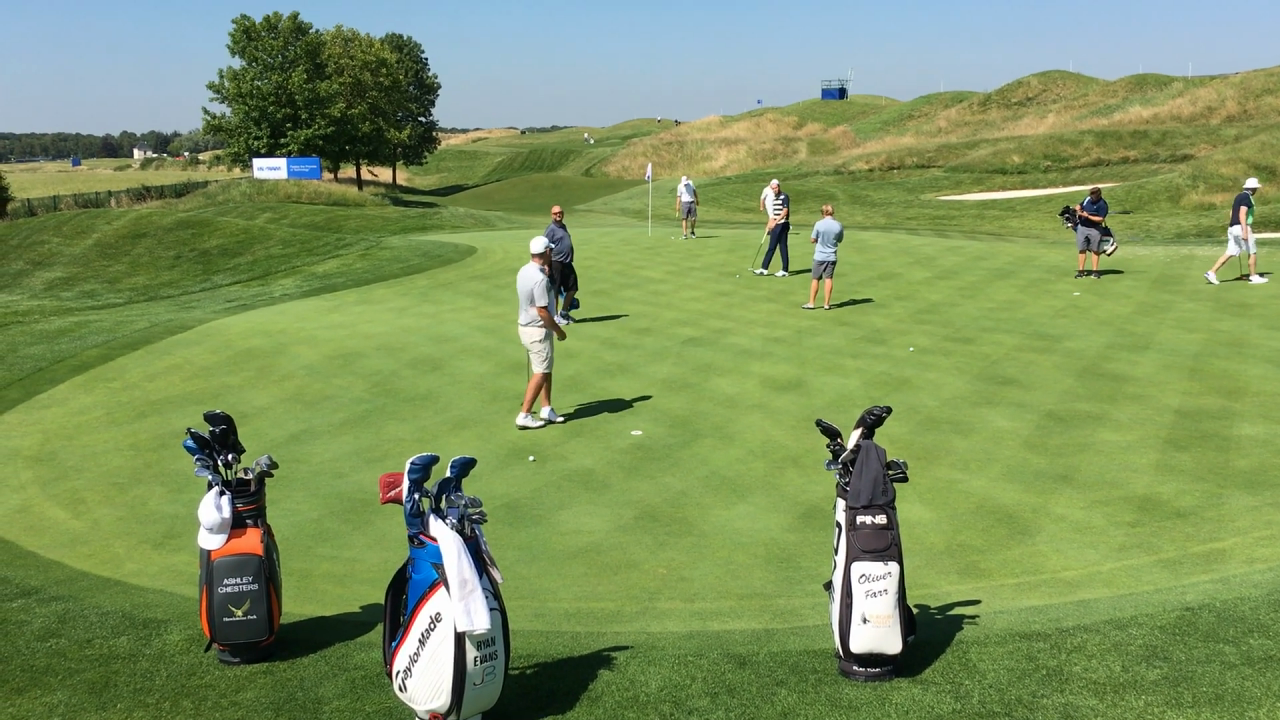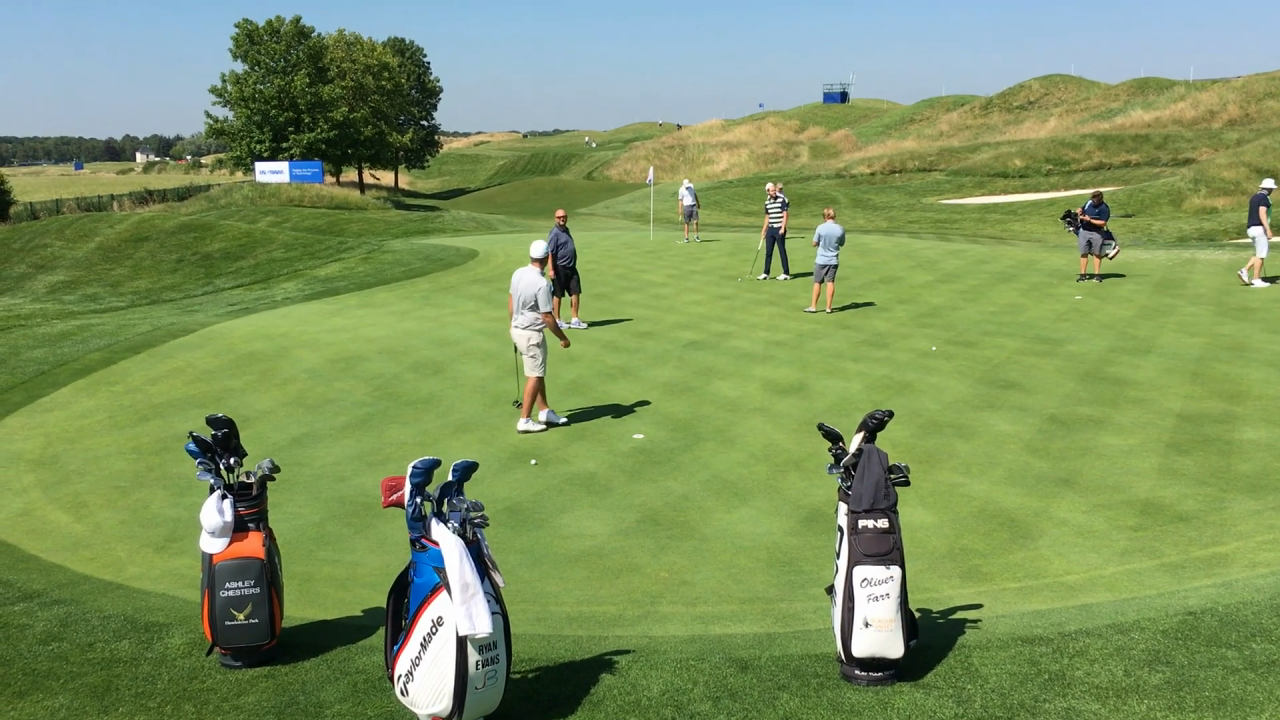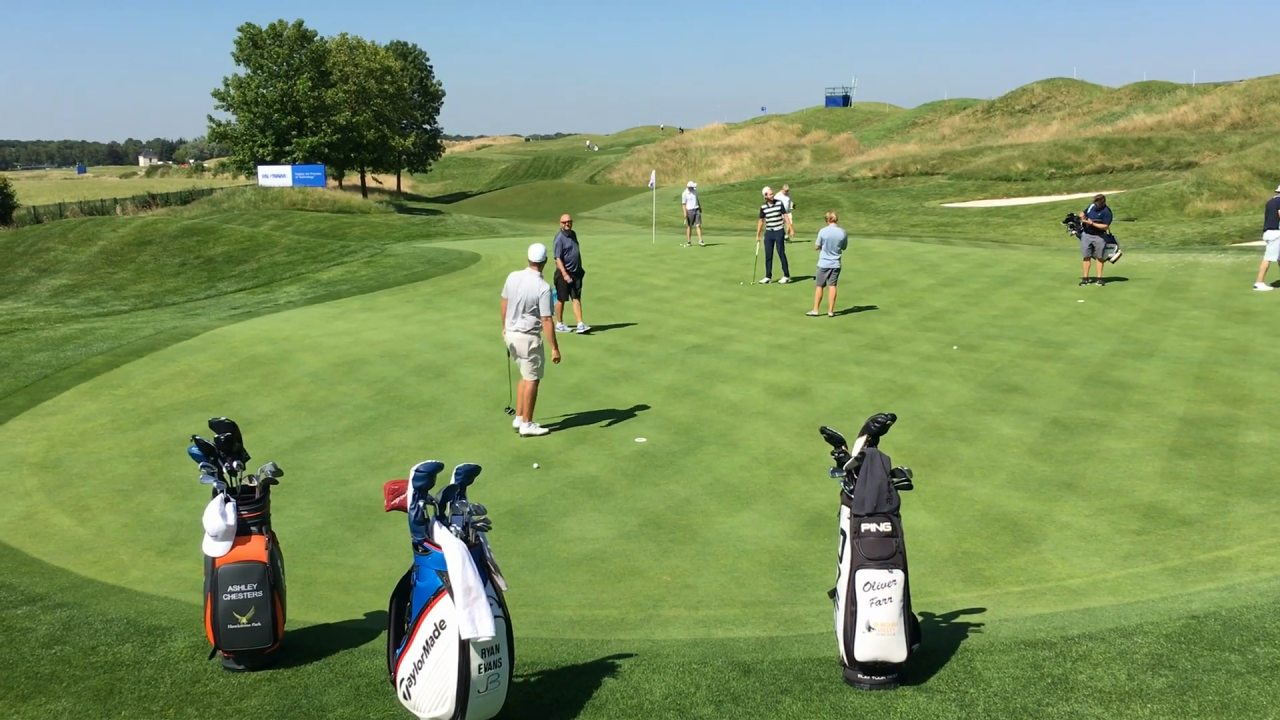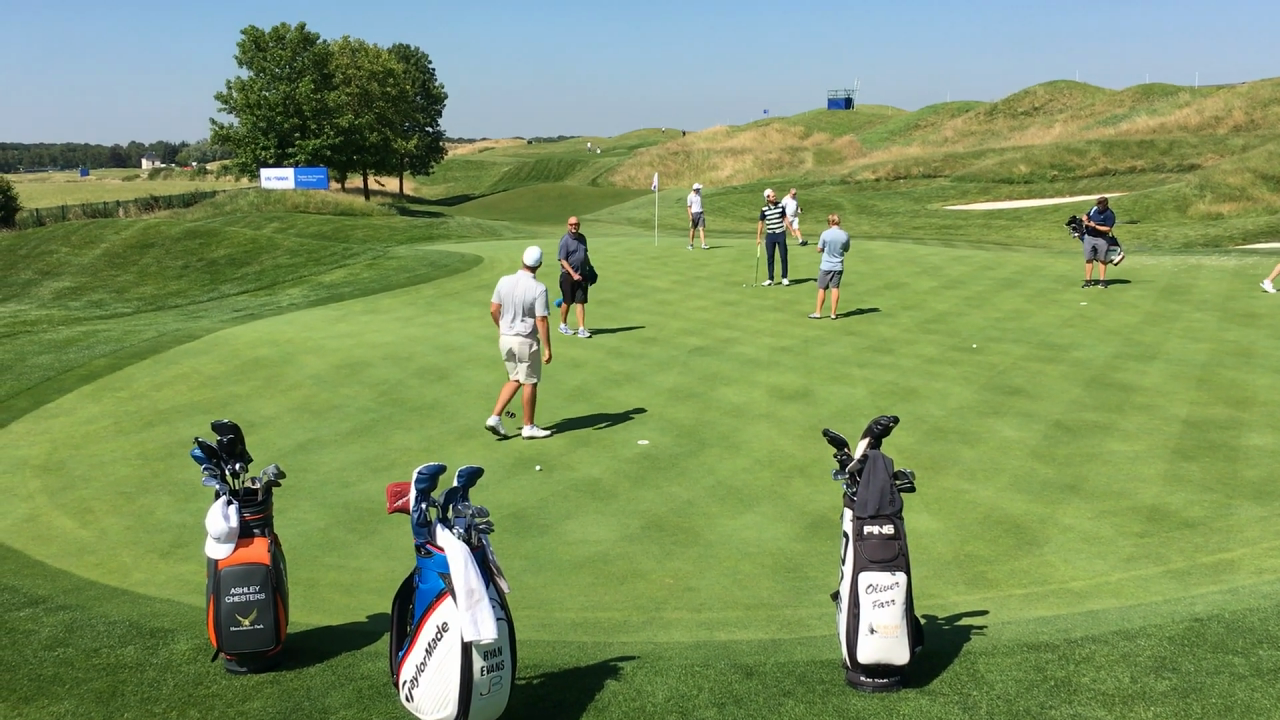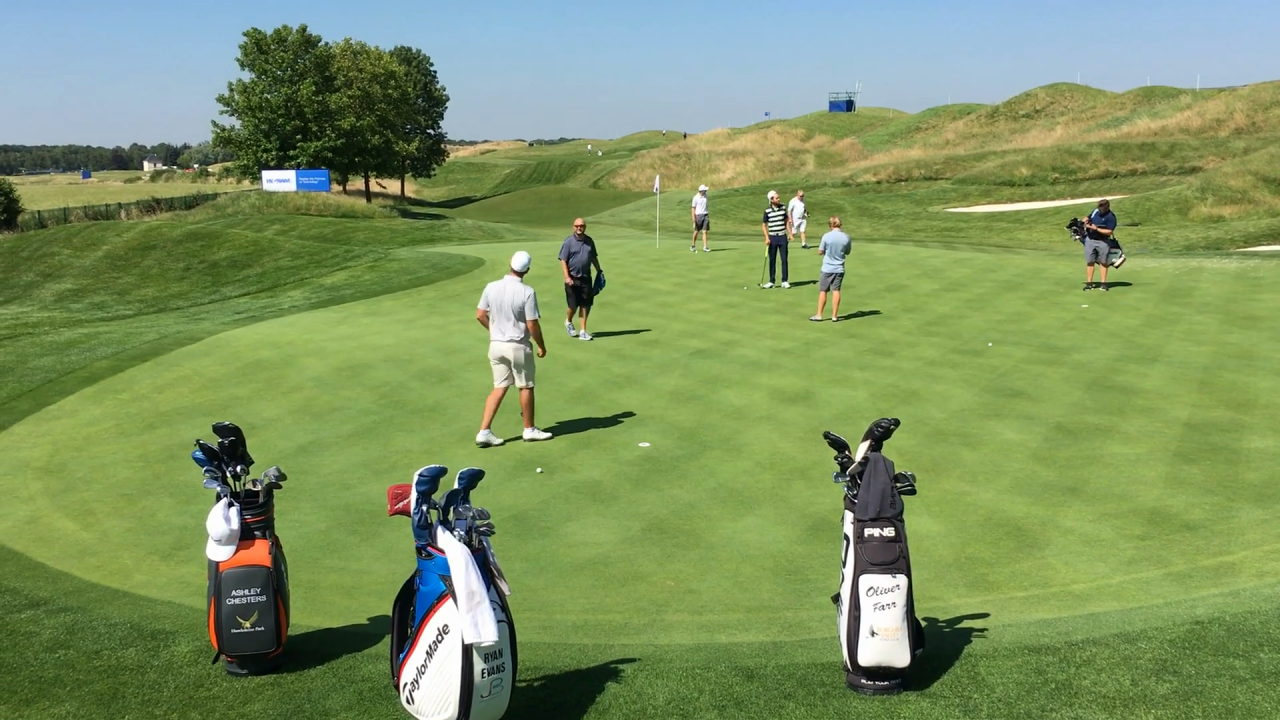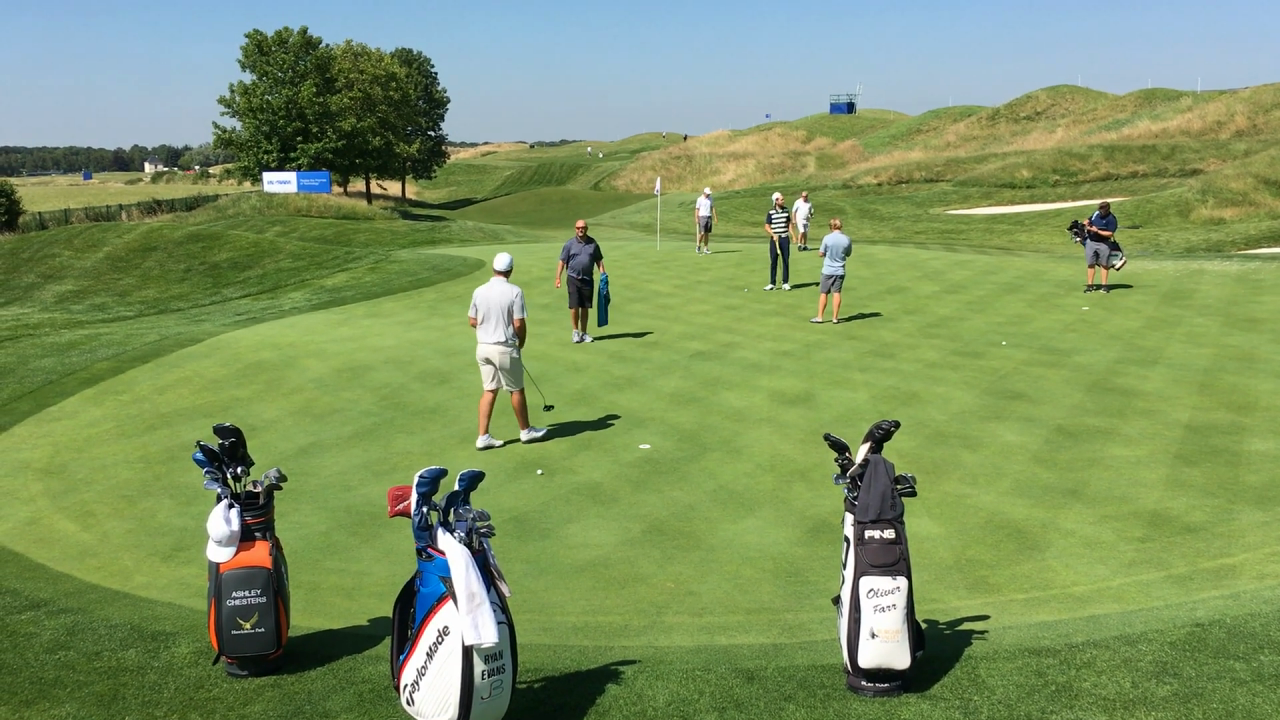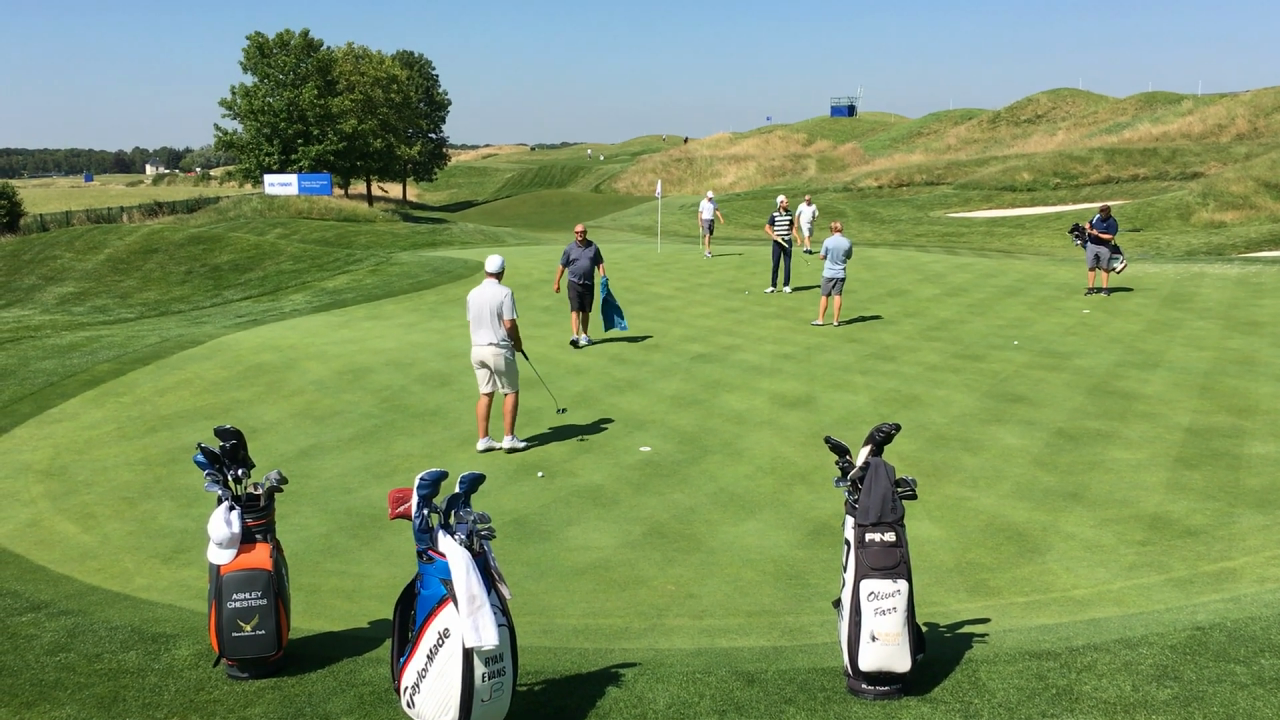
dt=0.2s
person 1, frame 1
left shoulder: (525, 270)
right shoulder: (539, 278)
right elbow: (542, 311)
right wrist: (559, 331)
left hip: (528, 326)
right hip: (536, 330)
left knee: (544, 370)
right knee: (541, 373)
left ankle: (546, 410)
right ankle: (524, 415)
person 1, frame 2
left shoulder: (518, 273)
right shoulder: (541, 283)
left elbow: (511, 301)
right elbow: (547, 317)
left wrist: (512, 323)
right wrist: (563, 338)
left hip: (518, 330)
right hip: (531, 334)
left knee: (537, 373)
right knee: (534, 376)
left ankle: (545, 412)
right ankle: (524, 421)
person 1, frame 3
left shoulder: (513, 277)
right shoulder: (543, 287)
left elbow: (504, 304)
right elbow: (546, 321)
left wrist: (505, 327)
right wrist: (555, 349)
left hip: (512, 334)
right hip: (528, 338)
left knee: (527, 377)
right knee: (532, 379)
left ankle: (520, 417)
right ankle: (526, 424)
person 1, frame 4
left shoulder: (504, 281)
right shoulder: (539, 288)
left elbow: (494, 310)
right elbow: (541, 321)
right wrist: (547, 348)
left hip: (506, 339)
right hip: (526, 341)
left knee: (514, 380)
right knee: (529, 383)
left ankle: (495, 417)
right ankle: (528, 427)
person 1, frame 5
left shoulder: (491, 287)
right shoulder: (527, 292)
left elbow: (480, 315)
right elbow: (532, 324)
right wrist: (541, 346)
left hip: (496, 345)
right hip: (518, 346)
left knee: (499, 388)
right knee: (526, 387)
left ankle: (484, 431)
right ankle: (529, 429)
person 1, frame 6
left shoulder: (479, 291)
right shoulder: (514, 291)
left elbow: (473, 321)
right elbow: (519, 324)
right wrist: (521, 341)
left hip: (483, 348)
right hip: (504, 349)
left knee: (489, 391)
right knee: (516, 390)
left ankle: (483, 437)
right ankle: (526, 431)
person 1, frame 7
left shoulder: (472, 294)
right shoulder: (505, 292)
right elbow: (510, 324)
right wrist: (518, 342)
left hip: (477, 350)
right hip: (499, 350)
left knee: (485, 394)
right knee: (511, 392)
left ankle: (483, 440)
right ankle: (509, 438)
